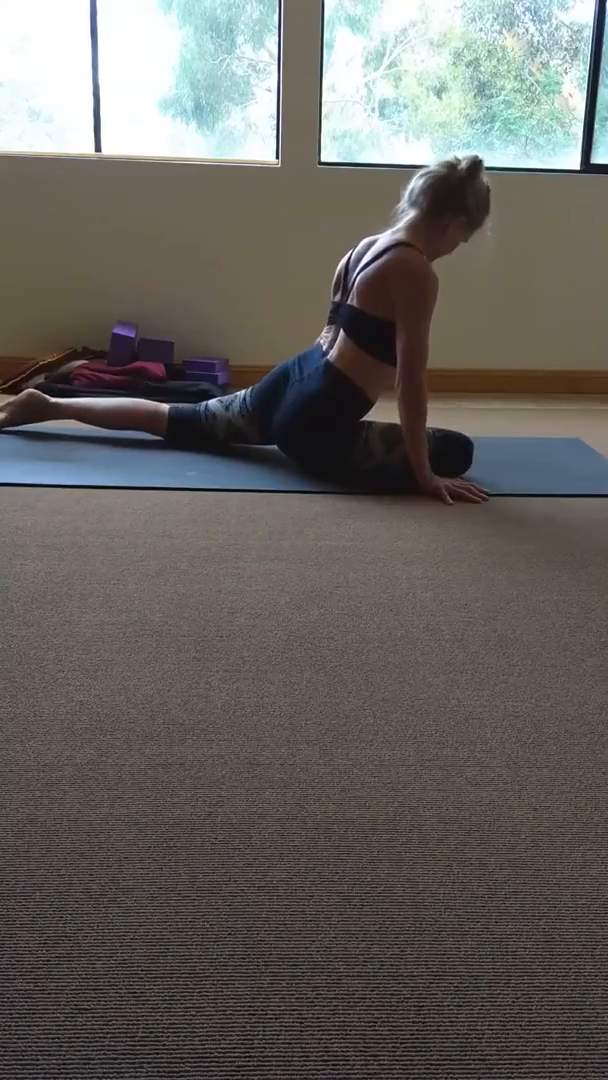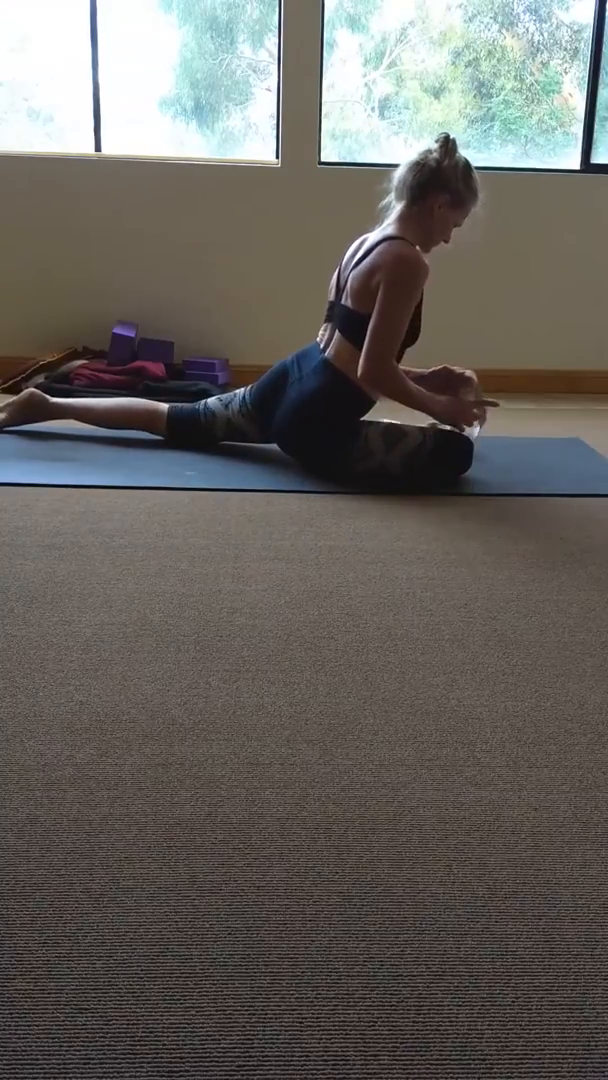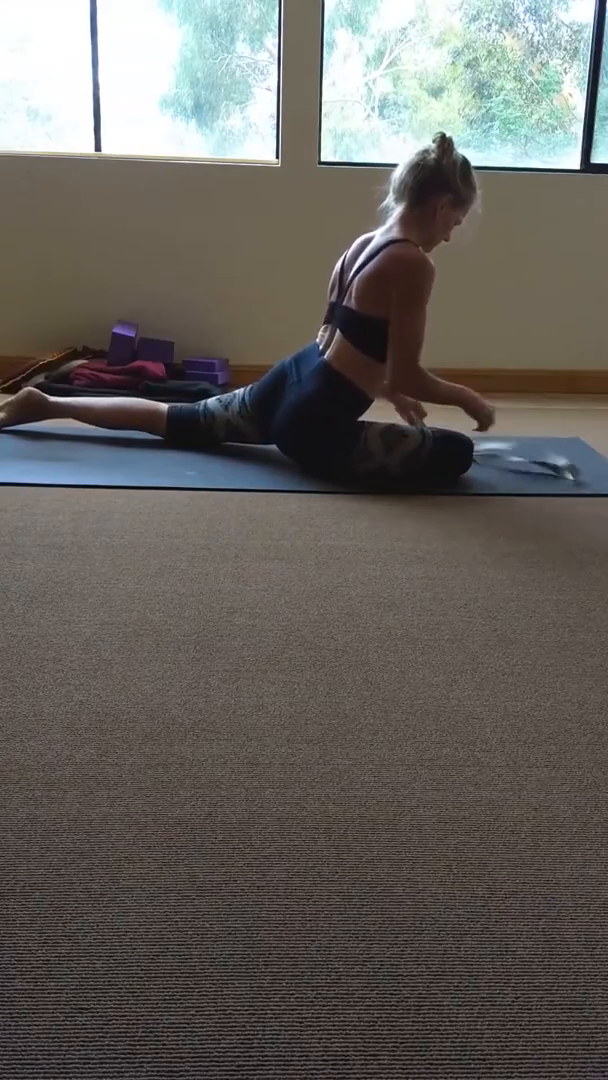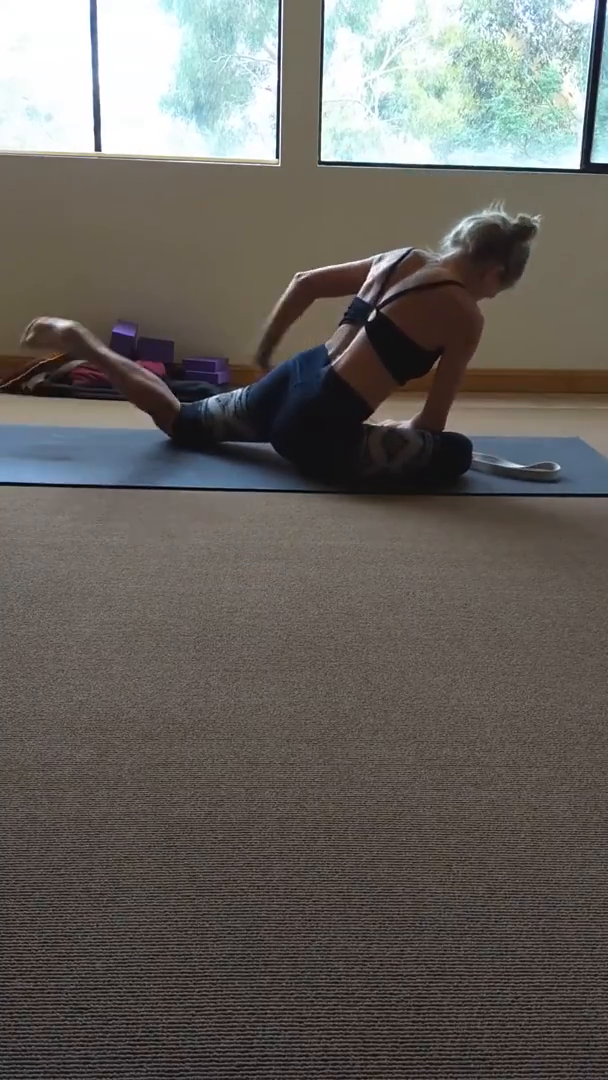
dt=1s
person 1, frame 1
left shoulder: (367, 246)
right shoulder: (416, 273)
right elbow: (410, 381)
right wrist: (424, 475)
left hip: (292, 382)
right hip: (317, 426)
left knee: (176, 420)
left ankle: (48, 405)
person 1, frame 2
left shoulder: (364, 244)
right shoulder: (407, 263)
right elbow: (375, 372)
left wrist: (425, 379)
right wrist: (442, 408)
left hip: (290, 382)
right hip: (317, 422)
left knee: (177, 419)
left ankle: (48, 404)
person 1, frame 3
left shoulder: (362, 245)
right shoulder: (413, 266)
right elbow: (408, 377)
left wrist: (391, 393)
right wrist: (466, 397)
left hip: (285, 384)
right hip: (314, 425)
left knee: (173, 418)
left ankle: (44, 404)
person 1, frame 4
left shoulder: (398, 260)
right shoulder: (466, 318)
left elbow: (305, 283)
right elbow: (432, 423)
left wrist: (264, 352)
right wrist: (399, 433)
left hip: (290, 386)
right hip: (318, 434)
left knee: (181, 420)
left ankle: (84, 341)
